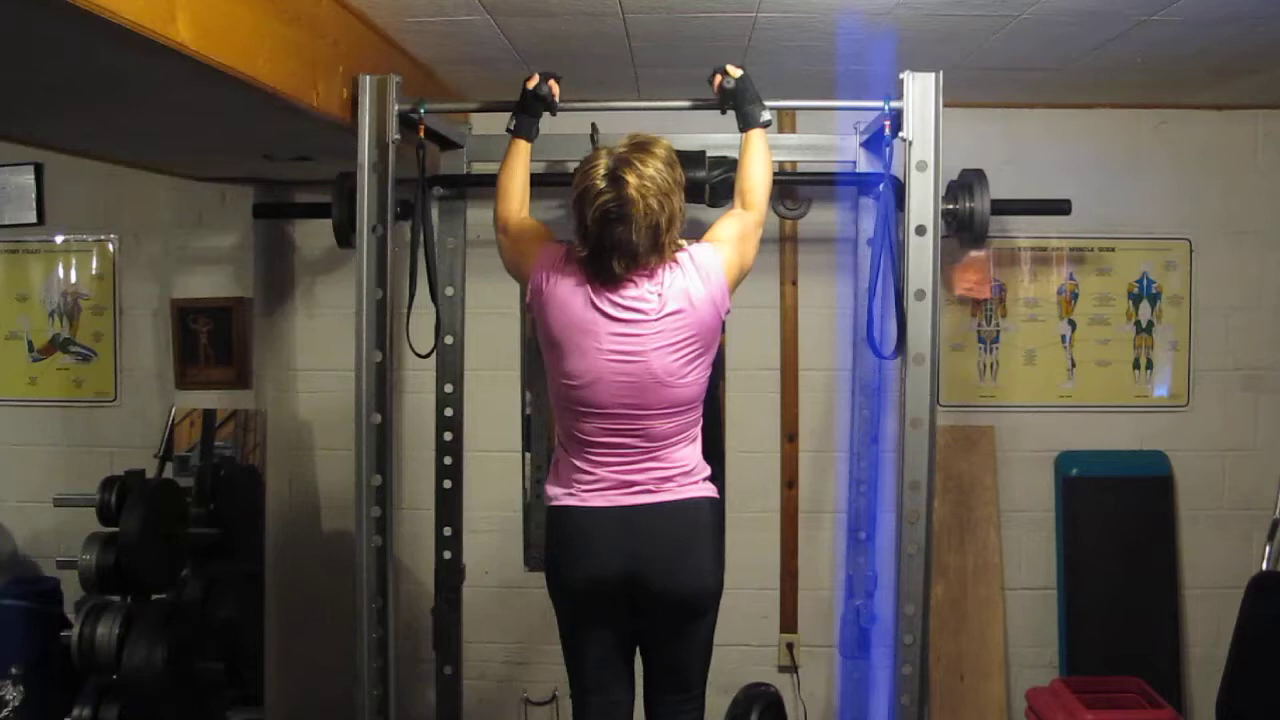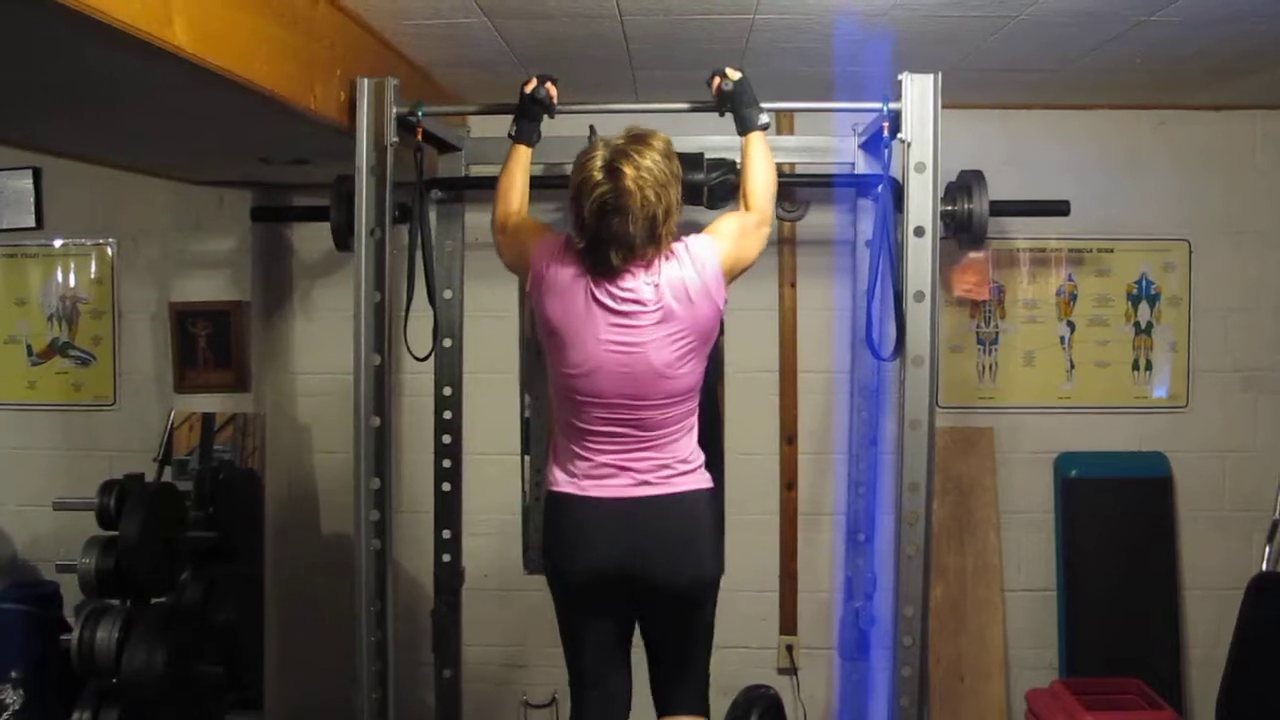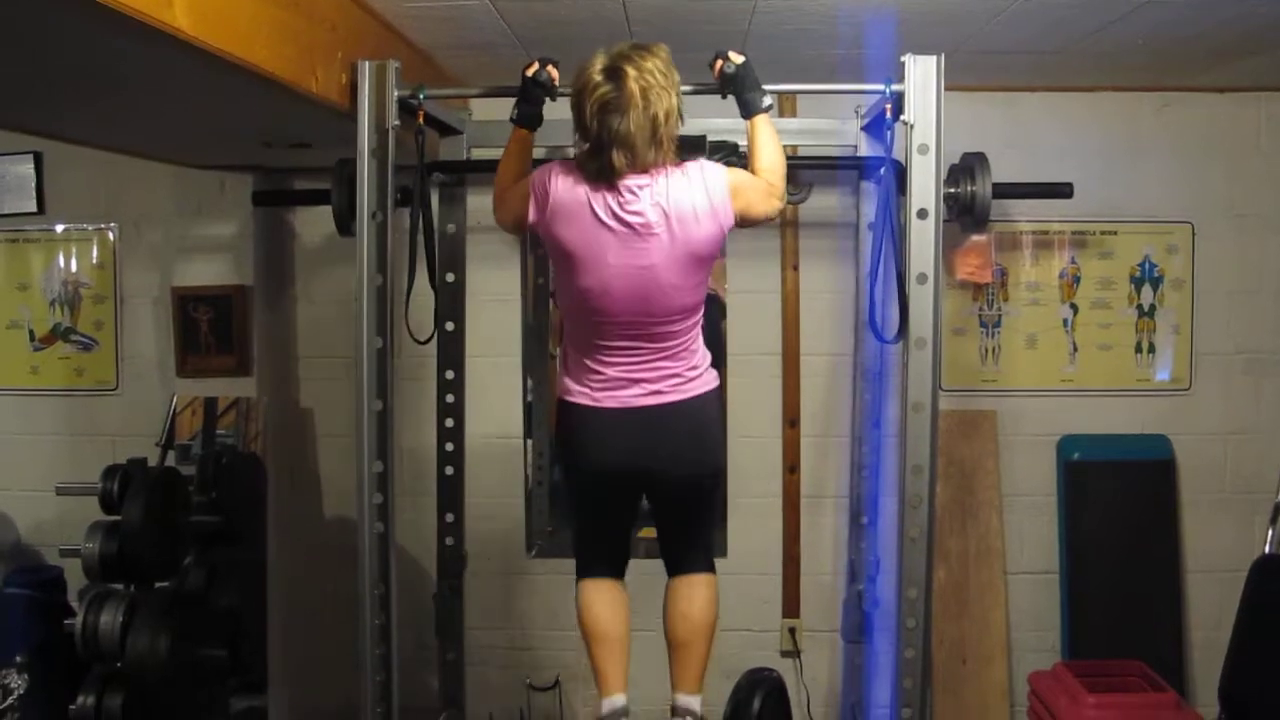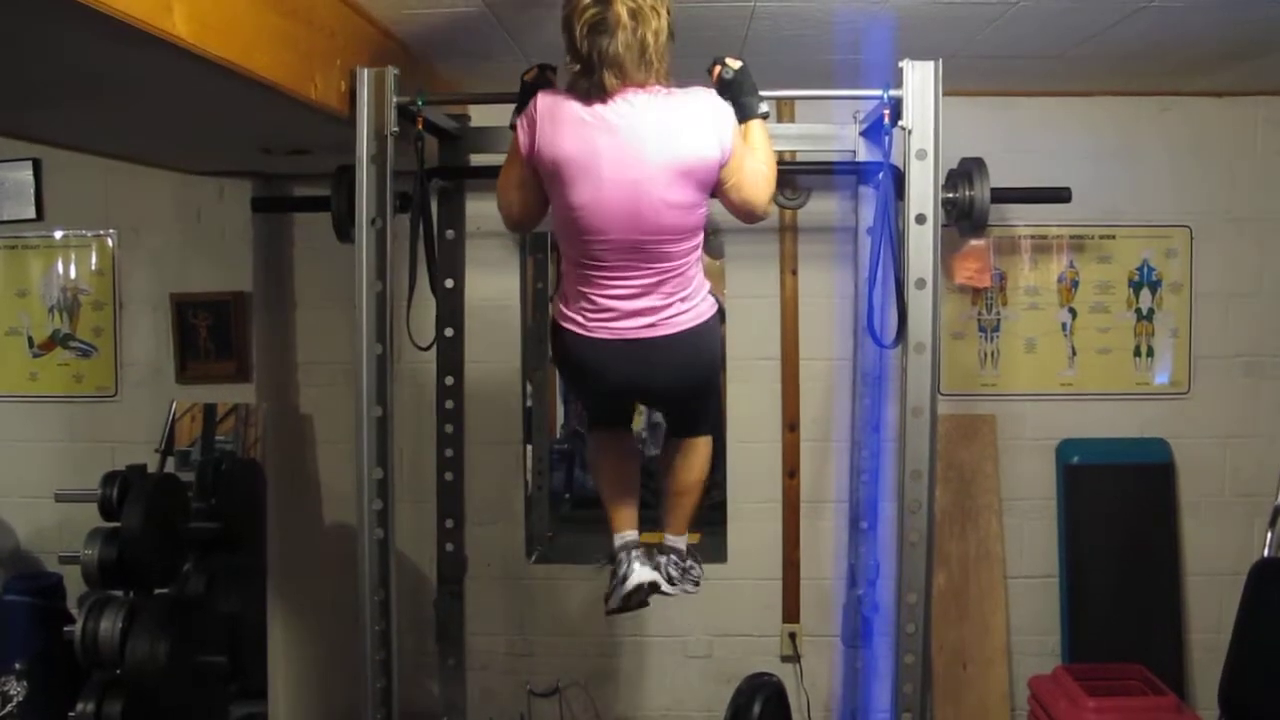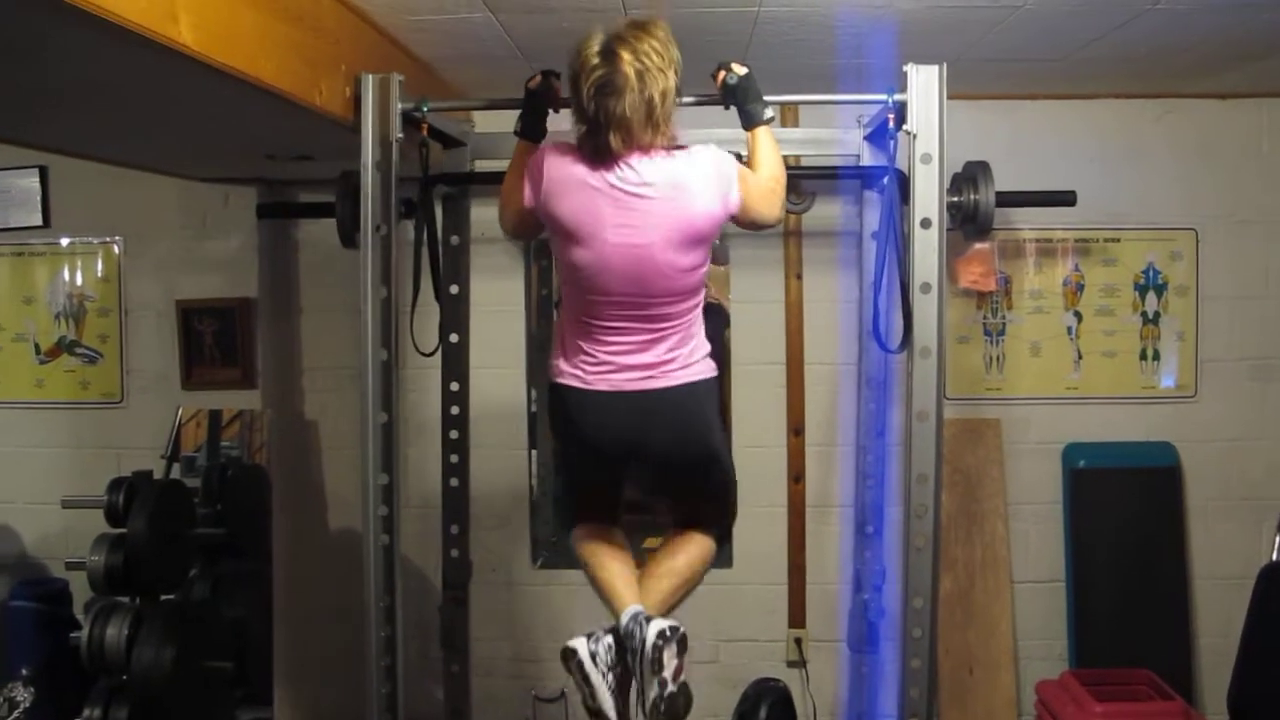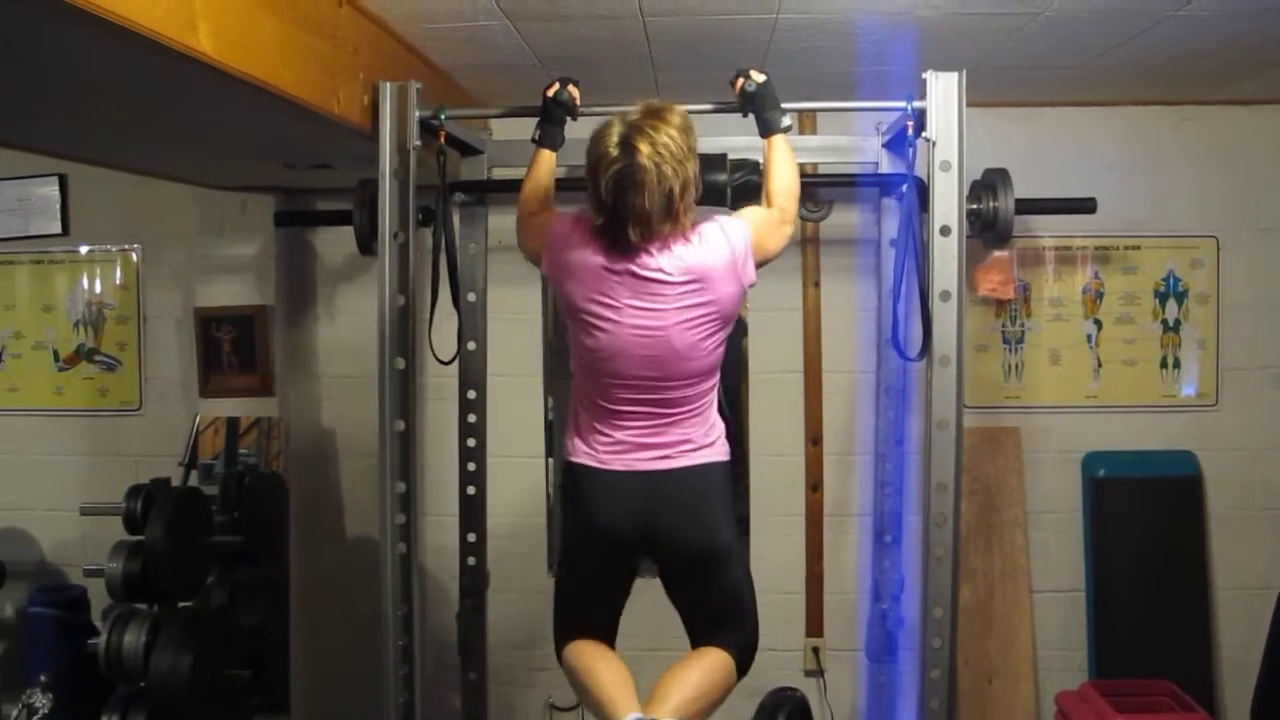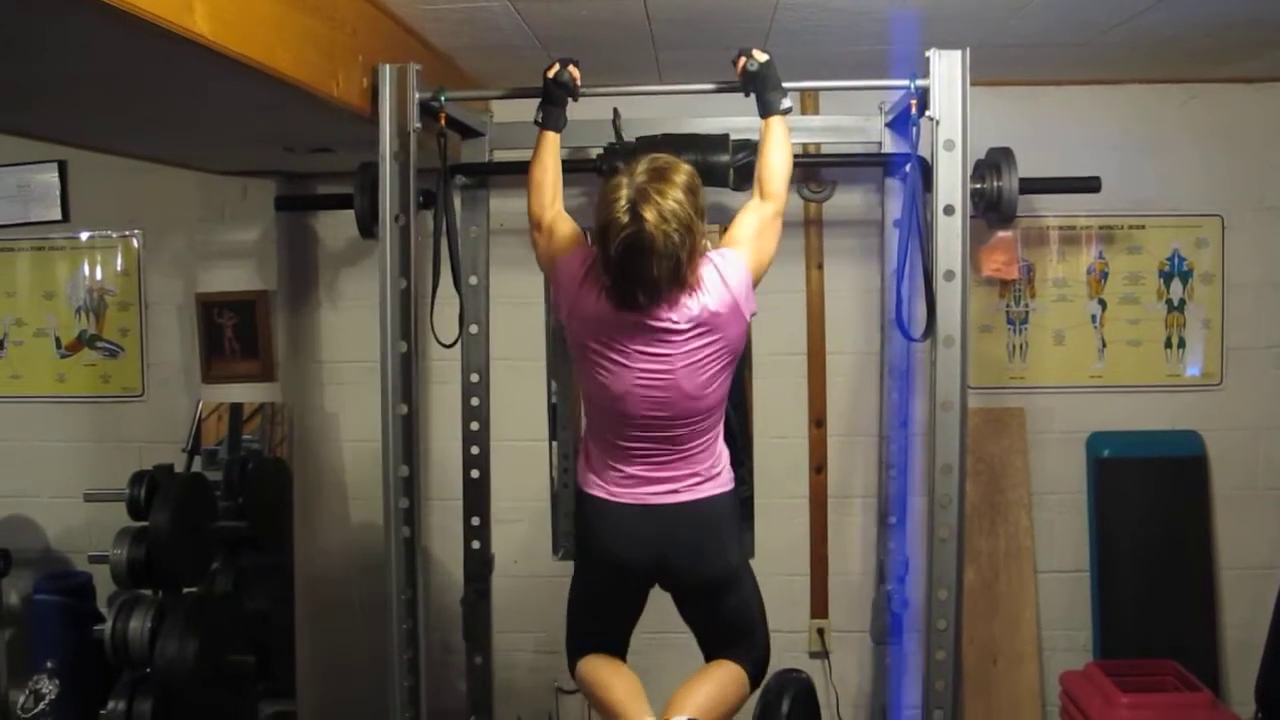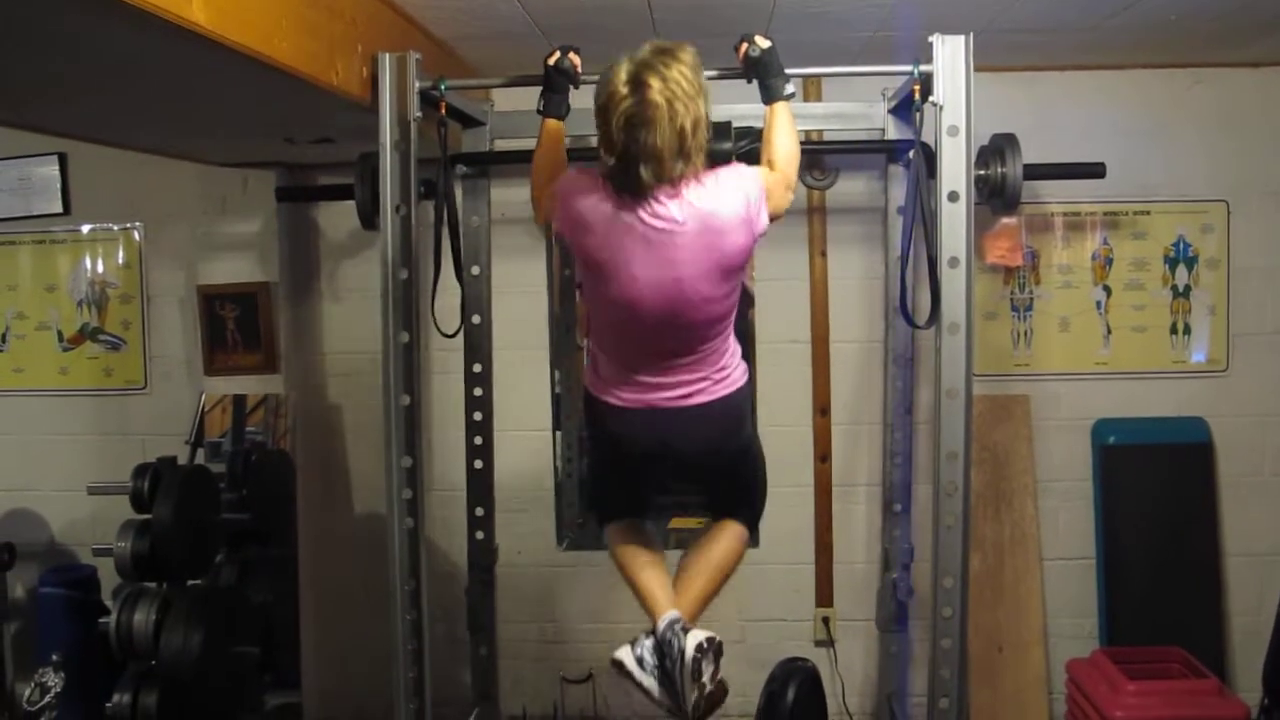
dt=0.5s
person 1, frame 1
left shoulder: (554, 287)
right shoulder: (701, 283)
left elbow: (510, 221)
right elbow: (750, 210)
left wrist: (525, 124)
right wrist: (751, 115)
left hip: (582, 533)
right hip: (682, 531)
person 1, frame 2
left shoulder: (554, 277)
right shoulder: (699, 273)
left elbow: (506, 224)
right elbow: (758, 216)
left wrist: (525, 130)
right wrist: (750, 119)
left hip: (580, 524)
right hip: (680, 522)
person 1, frame 3
left shoulder: (556, 192)
right shoulder: (704, 190)
left elbow: (506, 212)
right elbow: (771, 195)
left wrist: (526, 117)
right wrist: (753, 101)
left hip: (590, 422)
right hip: (688, 417)
left knee: (599, 560)
right knee: (691, 558)
person 1, frame 4
left shoulder: (547, 115)
right shoulder: (704, 113)
left elbow: (516, 217)
right elbow: (755, 204)
right wrist: (750, 107)
left hip: (585, 345)
right hip: (685, 341)
left knee: (606, 419)
right knee: (694, 424)
left ankle: (626, 552)
right ankle: (674, 554)
person 1, frame 5
left shoulder: (555, 174)
right shoulder: (707, 173)
left elbow: (513, 220)
right elbow: (770, 204)
left wrist: (530, 126)
right wrist: (753, 111)
left hip: (583, 403)
right hip: (681, 401)
left knee: (590, 517)
right knee: (706, 519)
left ankle: (626, 622)
right ankle: (654, 623)
person 1, frame 6
left shoulder: (572, 254)
right shoulder: (722, 252)
left elbow: (527, 220)
right elbow: (784, 212)
left wrist: (548, 131)
right wrist: (771, 119)
left hip: (597, 489)
right hip: (693, 490)
left knee: (580, 635)
right knee: (730, 641)
person 1, frame 7
left shoulder: (580, 297)
right shoulder: (725, 295)
left elbow: (544, 217)
right elbow: (769, 201)
left wrist: (552, 114)
right wrist: (771, 99)
left hip: (609, 520)
right hip: (701, 519)
left knee: (591, 652)
right knee: (743, 654)
person 1, frame 8
left shoulder: (583, 205)
right shoulder: (732, 201)
left elbow: (541, 195)
right elbow: (782, 177)
left wrist: (553, 101)
right wrist: (775, 86)
left hip: (618, 414)
right hip: (715, 410)
left knee: (620, 514)
right knee: (738, 507)
left ankle: (664, 626)
right ankle: (682, 634)
